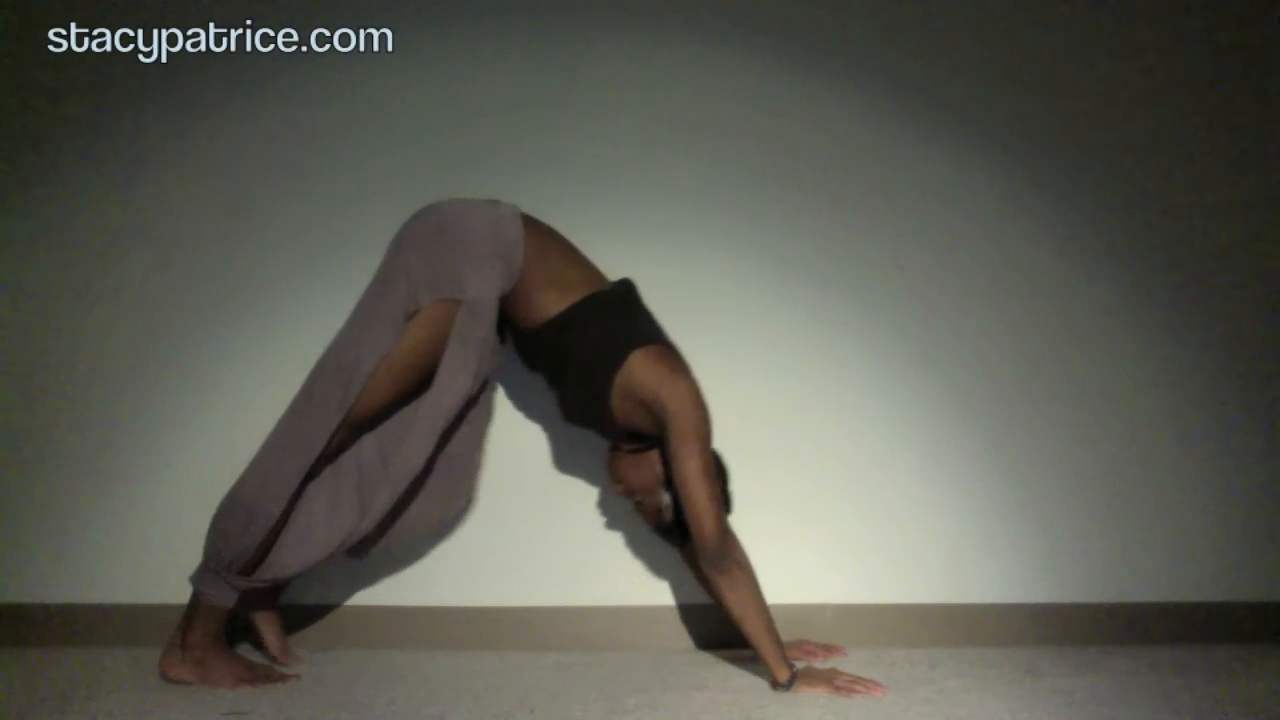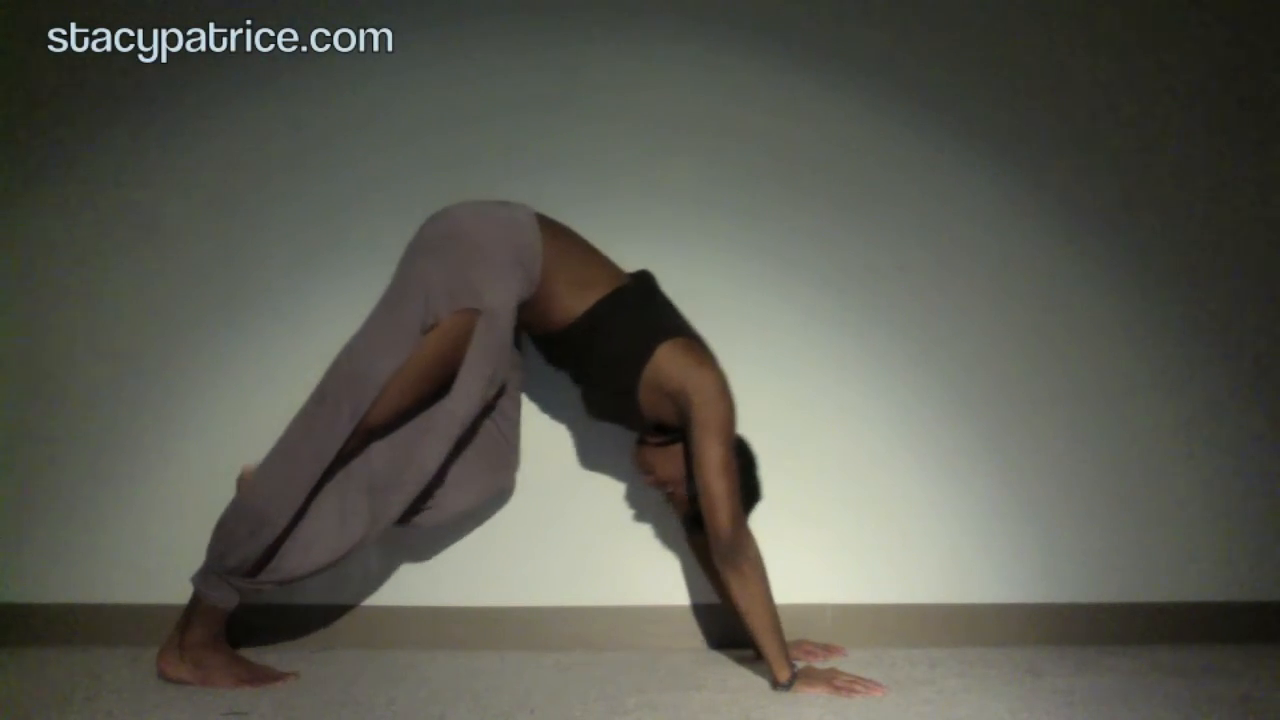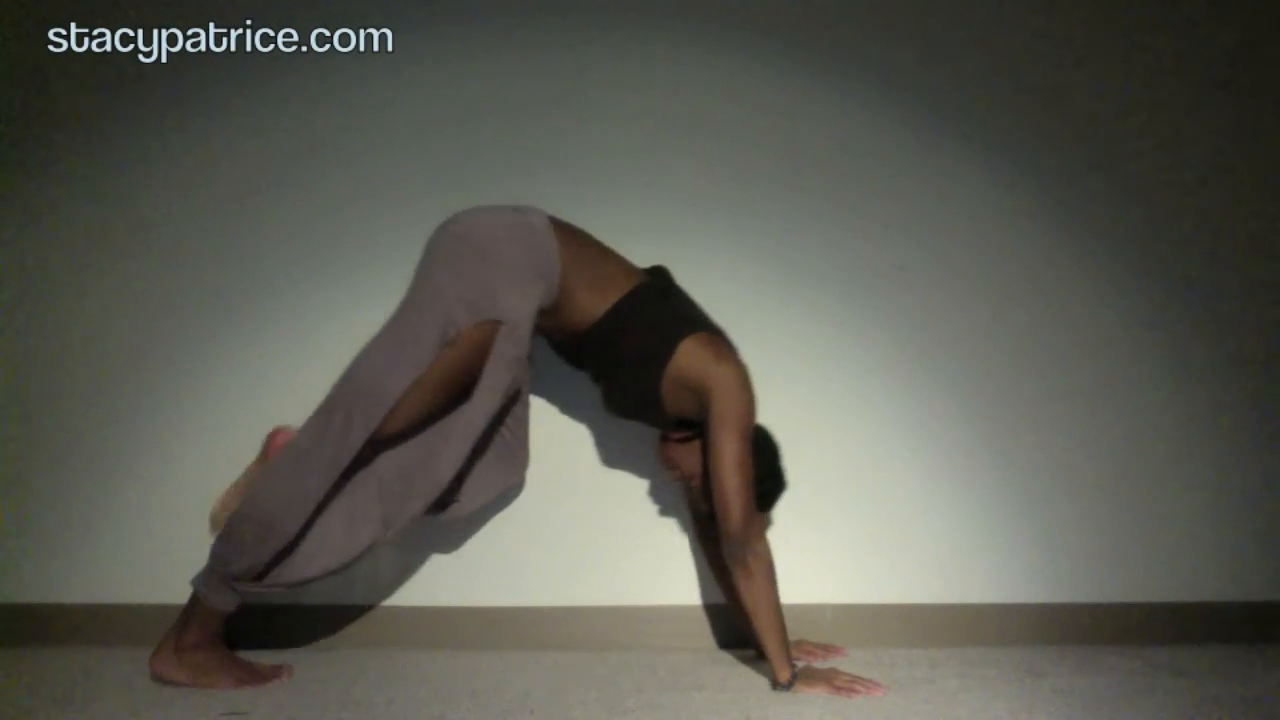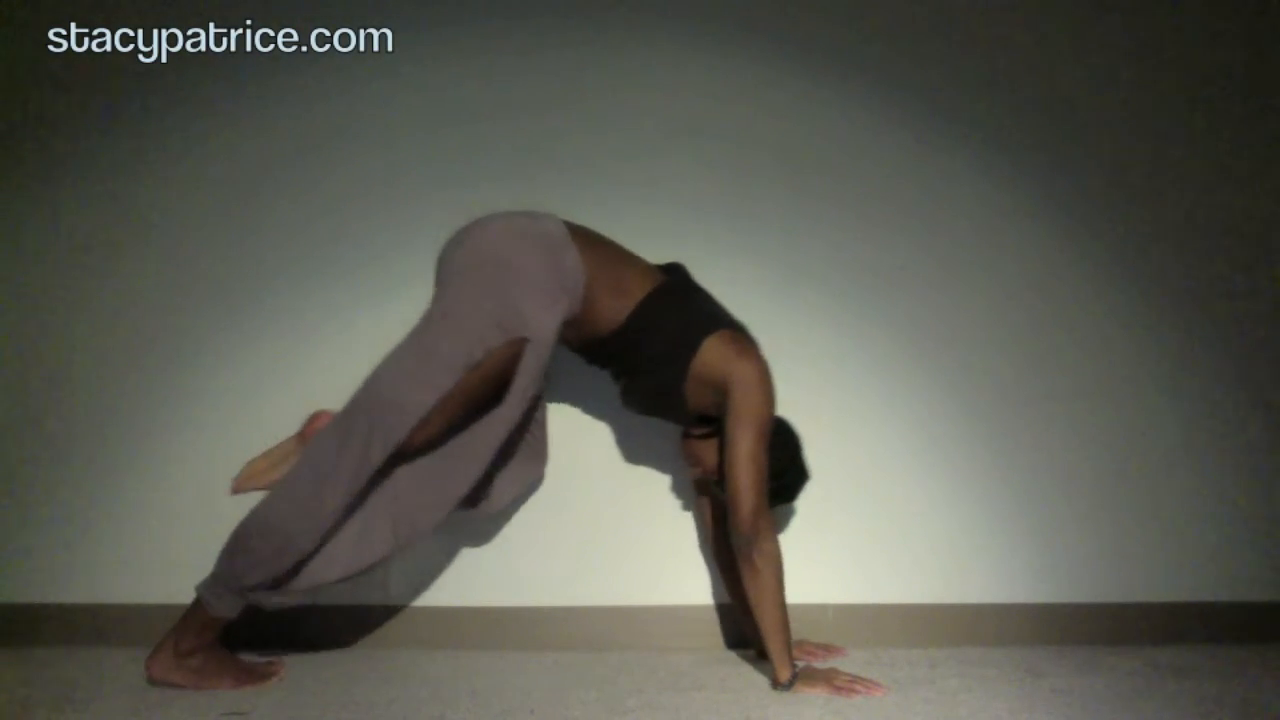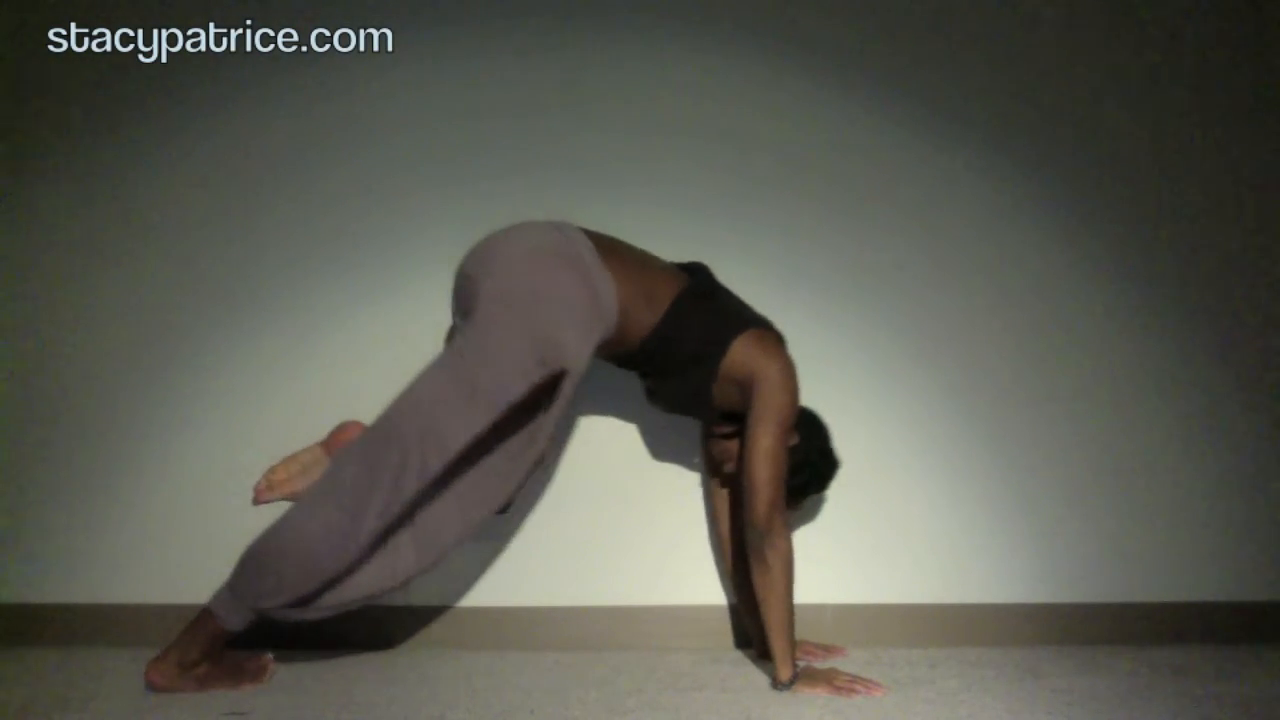
dt=0.3s
person 1, frame 1
left shoulder: (642, 416)
right shoulder: (672, 403)
left elbow: (704, 547)
right elbow: (715, 547)
left wrist: (774, 647)
right wrist: (783, 672)
left hip: (476, 280)
right hip: (466, 256)
left knee: (414, 469)
right knee: (326, 439)
left ankle: (258, 585)
right ankle: (196, 639)
person 1, frame 2
left shoulder: (674, 406)
right shoulder: (699, 391)
left elbow: (709, 536)
right elbow: (729, 542)
left wrist: (769, 643)
right wrist: (784, 672)
left hip: (492, 279)
right hip: (483, 256)
left knee: (478, 471)
right knee: (343, 434)
left ankle: (282, 494)
right ankle: (194, 639)
person 1, frame 3
left shoulder: (689, 401)
right shoulder: (720, 384)
left elbow: (718, 530)
right elbow: (739, 537)
left wrist: (772, 643)
right wrist: (787, 672)
left hip: (503, 280)
right hip: (499, 263)
left knee: (482, 469)
right knee: (358, 441)
left ankle: (302, 460)
right ankle: (190, 639)
person 1, frame 4
left shoulder: (710, 389)
right shoulder: (743, 378)
left elbow: (718, 517)
right elbow: (750, 533)
left wrist: (768, 639)
right wrist: (787, 671)
left hip: (518, 266)
right hip: (520, 270)
left knee: (500, 472)
right knee: (368, 457)
left ankle: (336, 440)
right ankle: (187, 644)
person 1, frame 5
left shoulder: (728, 389)
right shoulder: (769, 375)
left elbow: (729, 516)
right elbow: (763, 528)
left wrist: (769, 638)
right wrist: (788, 669)
left hip: (532, 266)
right hip: (548, 294)
left knee: (487, 475)
right knee: (400, 475)
left ankle: (361, 448)
right ankle: (191, 653)
